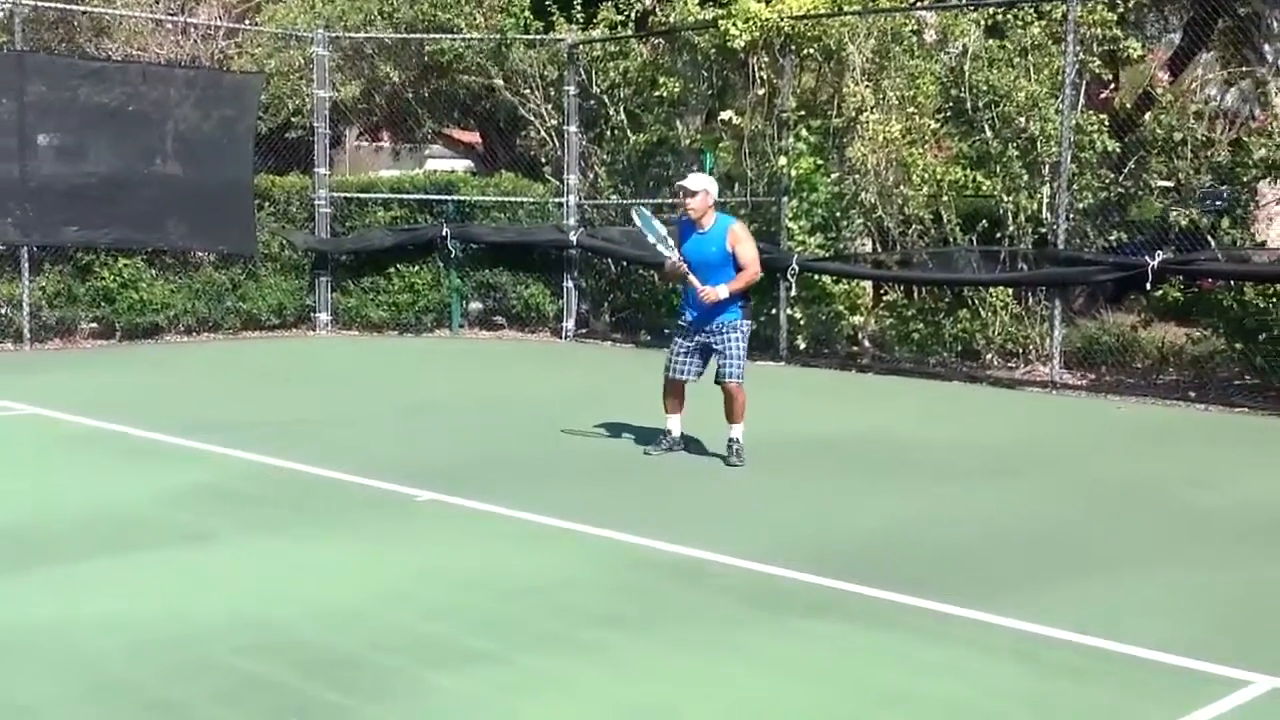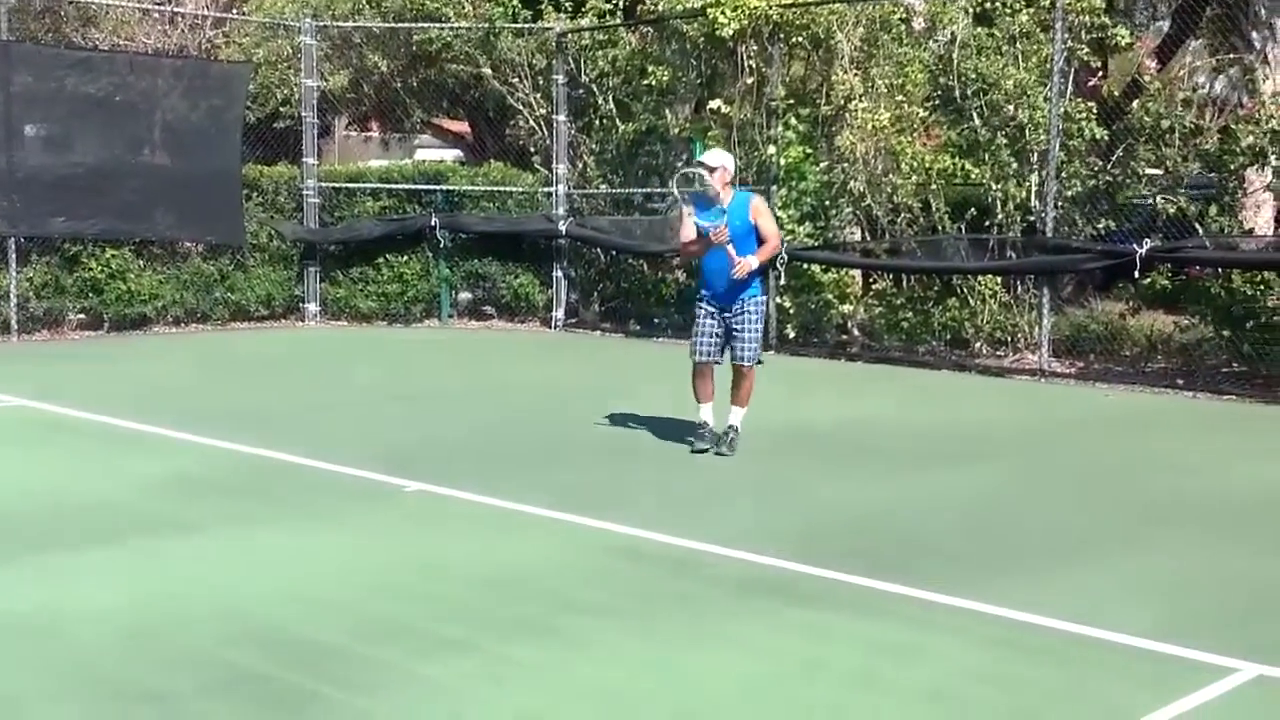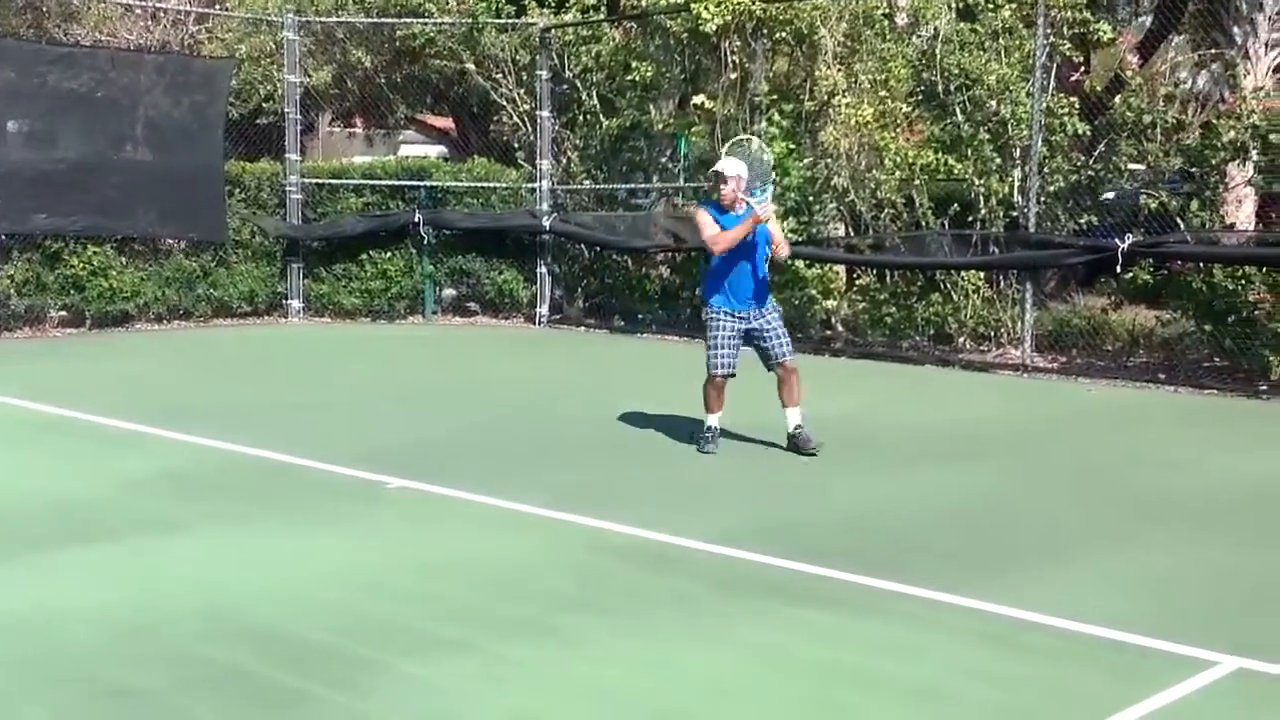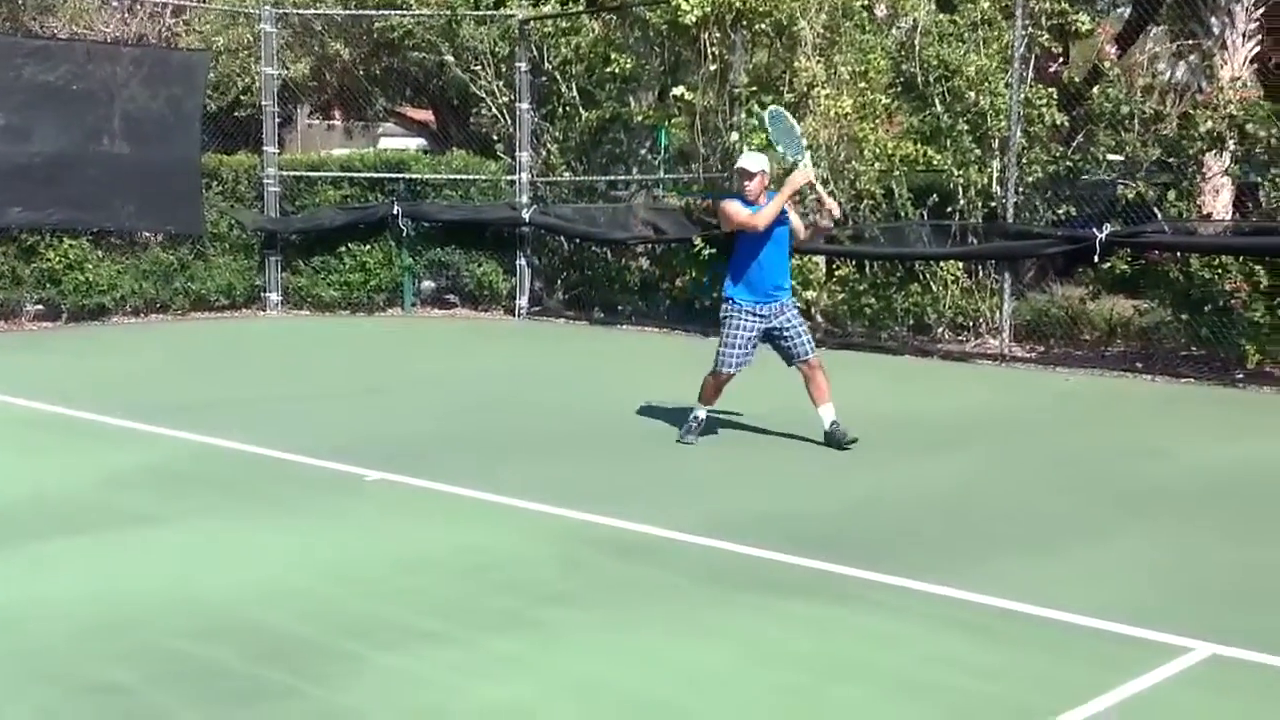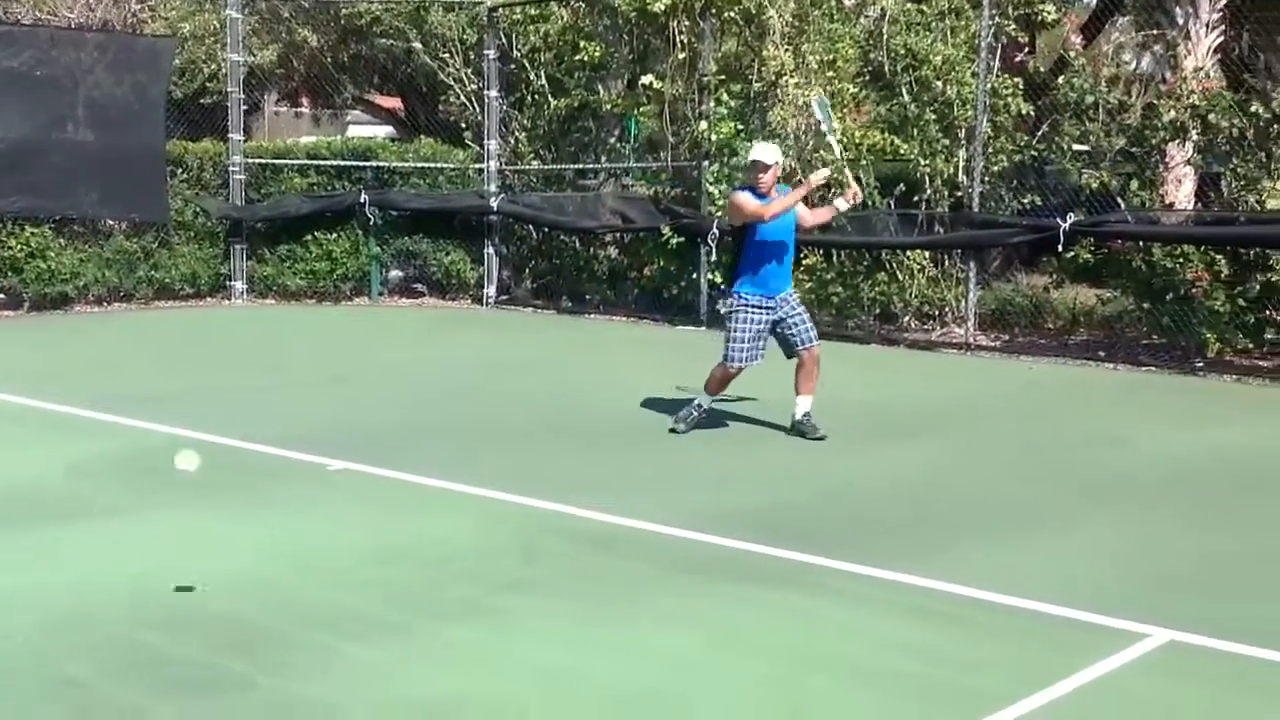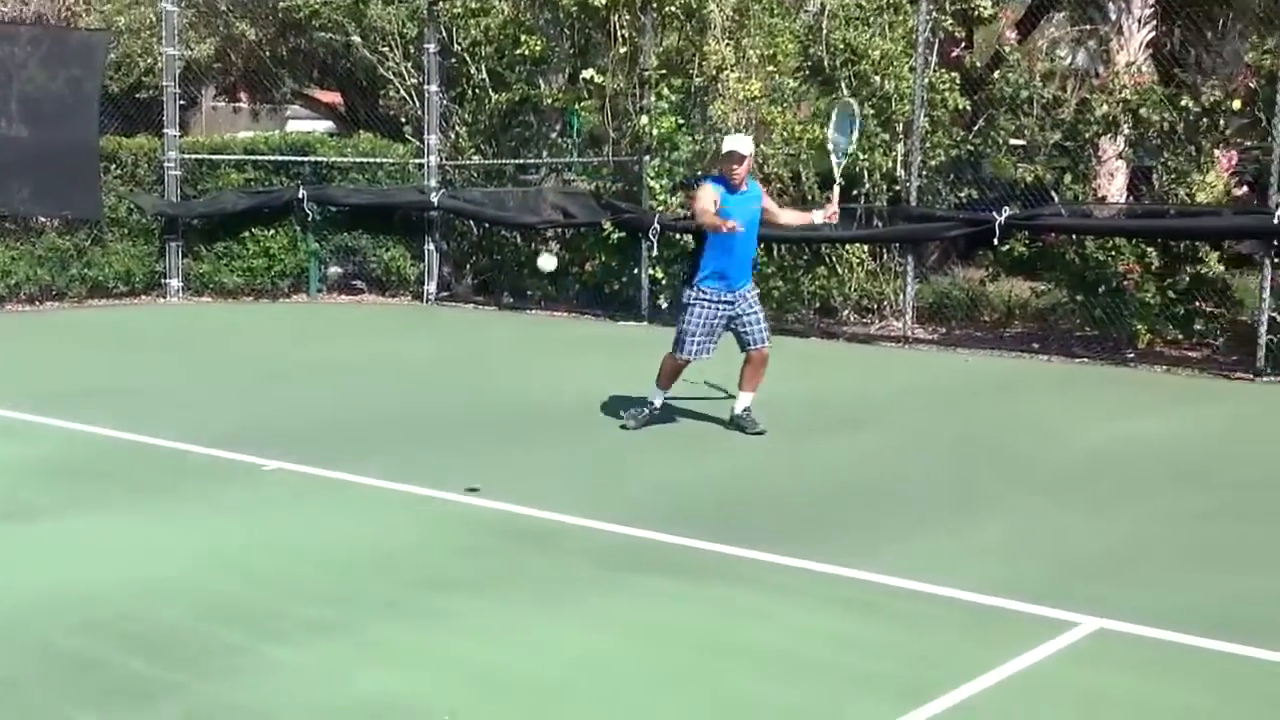
dt=0.2s
person 1, frame 1
left shoulder: (733, 229)
right shoulder: (681, 229)
left elbow: (753, 271)
right elbow: (669, 274)
left wrist: (722, 290)
right wrist: (676, 270)
left hip: (730, 320)
right hip: (692, 320)
left knee: (731, 382)
right knee: (673, 378)
left ankle: (735, 440)
right ankle: (673, 434)
person 1, frame 2
left shoulder: (753, 203)
left elbow: (774, 241)
right elbow: (684, 250)
left wrist: (754, 260)
right wrist: (708, 242)
left hip: (748, 298)
right hip: (710, 299)
left knee: (745, 365)
right knee: (703, 363)
left ankle: (733, 427)
right ankle: (704, 424)
person 1, frame 3
left shoulder: (763, 212)
right shoulder: (705, 213)
left elbow: (779, 248)
right elbow: (716, 246)
left wrist: (782, 250)
right wrist: (749, 223)
left hip: (761, 305)
right hip: (721, 309)
left knee: (786, 366)
right knee: (718, 374)
left ankle: (796, 430)
right ankle: (711, 428)
person 1, frame 4
left shoulder: (781, 202)
right shoulder: (730, 207)
left elbow: (804, 235)
right elbow: (758, 222)
left wrist: (828, 215)
right wrist: (789, 189)
left hip: (781, 303)
right hip: (743, 305)
left knee: (811, 361)
right knee: (725, 370)
left ankle: (830, 426)
right ankle: (698, 417)
person 1, frame 5
left shoulder: (786, 194)
right shoulder: (741, 199)
left elbow: (805, 220)
right elbow: (765, 214)
left wrist: (842, 203)
right wrist: (805, 187)
left hip: (784, 296)
right hip: (747, 298)
left knee: (809, 353)
right knee: (733, 365)
left ankle: (801, 416)
right ankle: (699, 406)
person 1, frame 6
left shoulder: (757, 192)
right shoulder: (709, 189)
left elbow: (776, 215)
right elbow: (703, 217)
left wrist: (819, 216)
right wrist: (724, 225)
left hip: (742, 290)
right hip: (704, 290)
left knee: (758, 351)
right knee: (683, 355)
left ankle: (740, 410)
right ankle: (653, 404)
